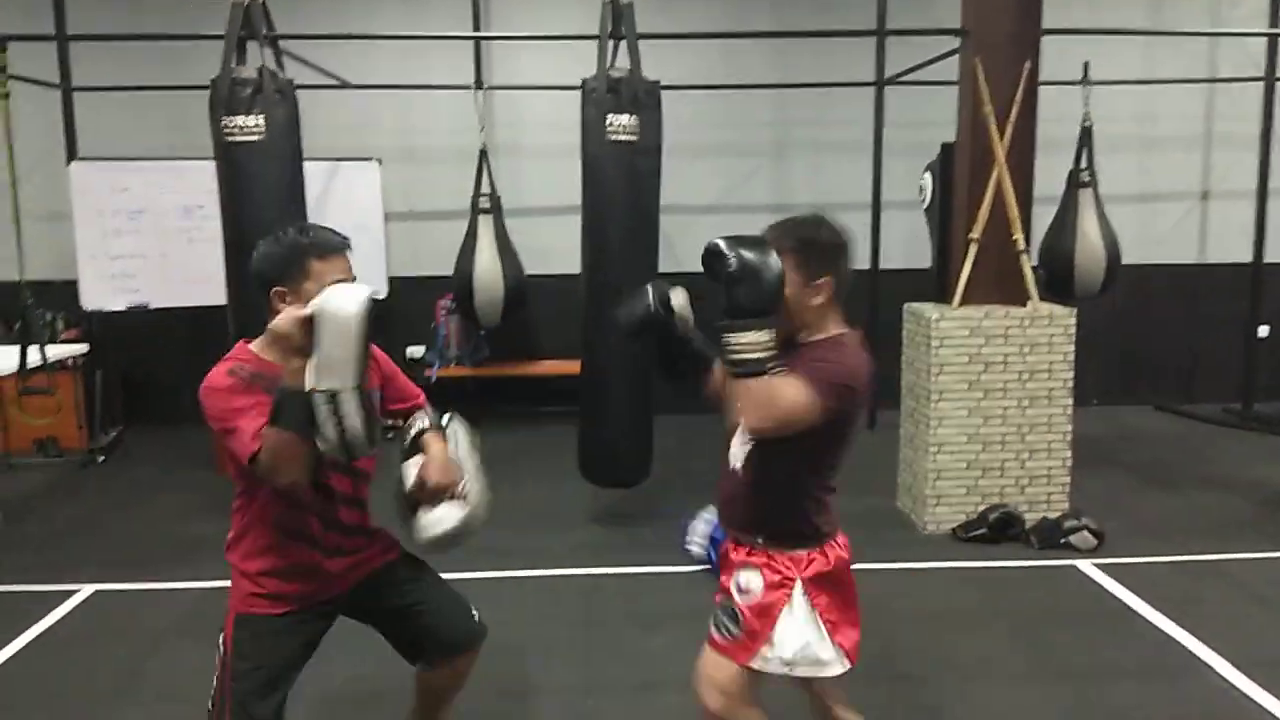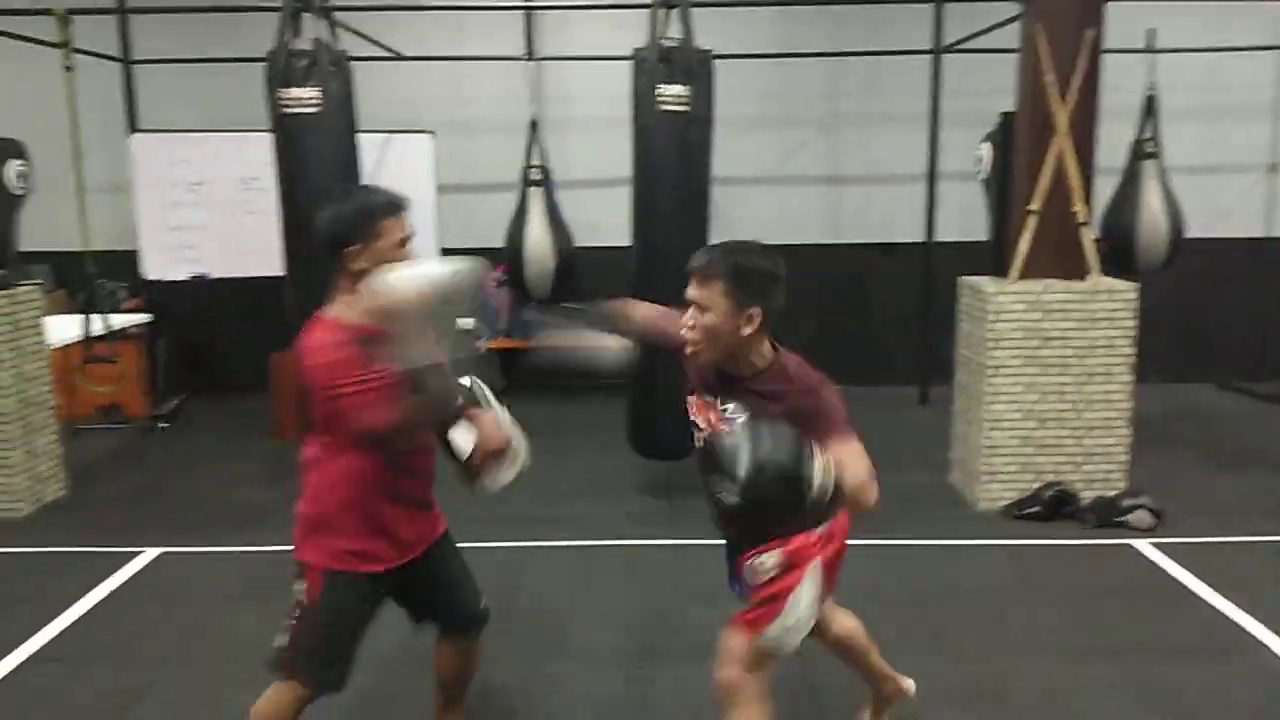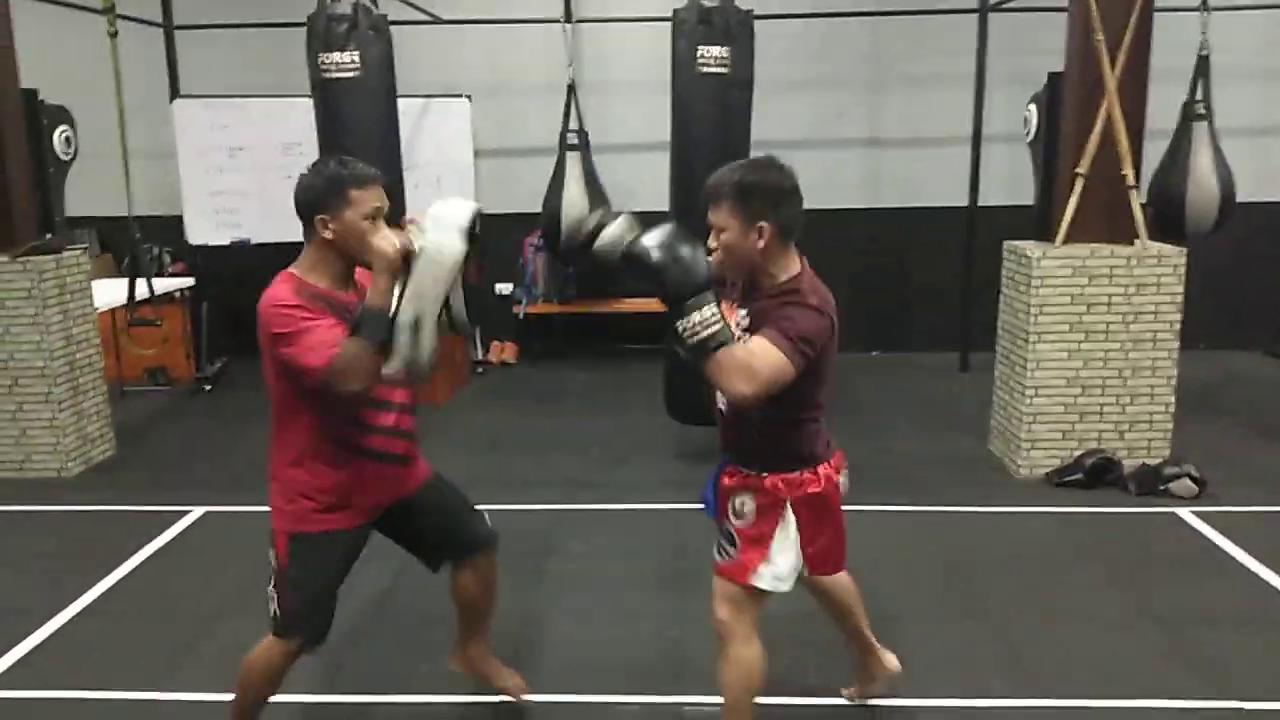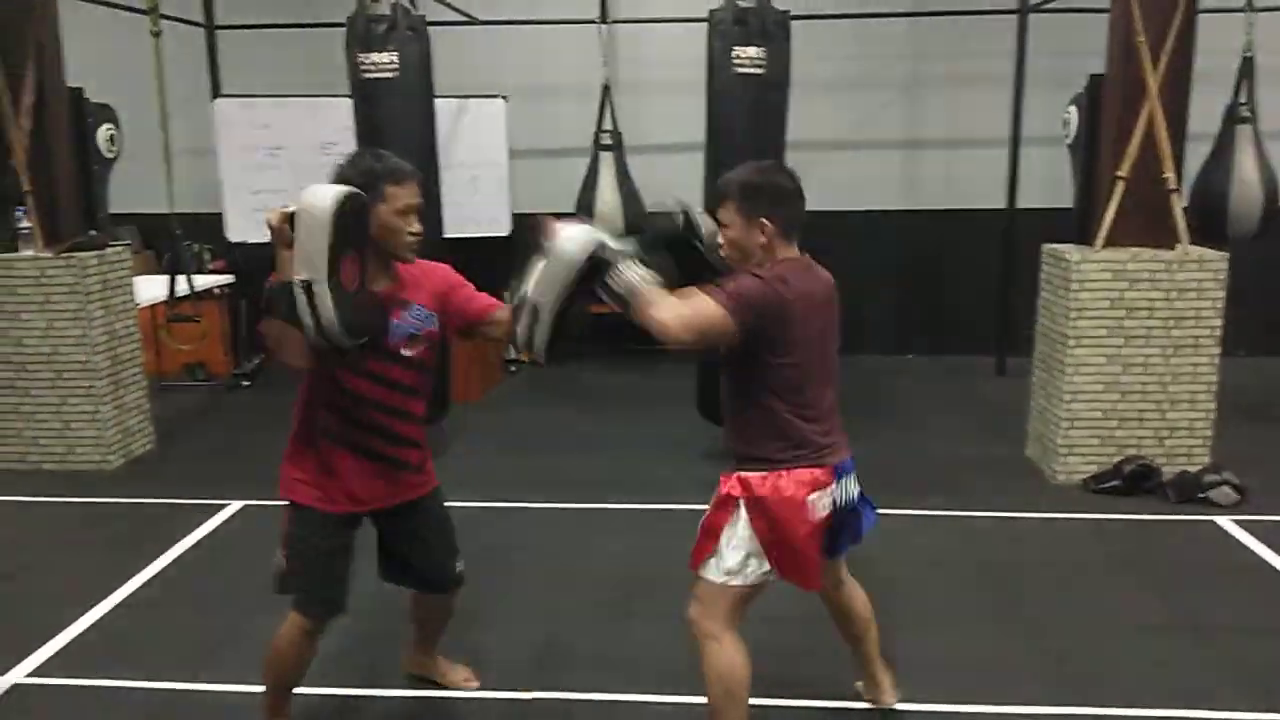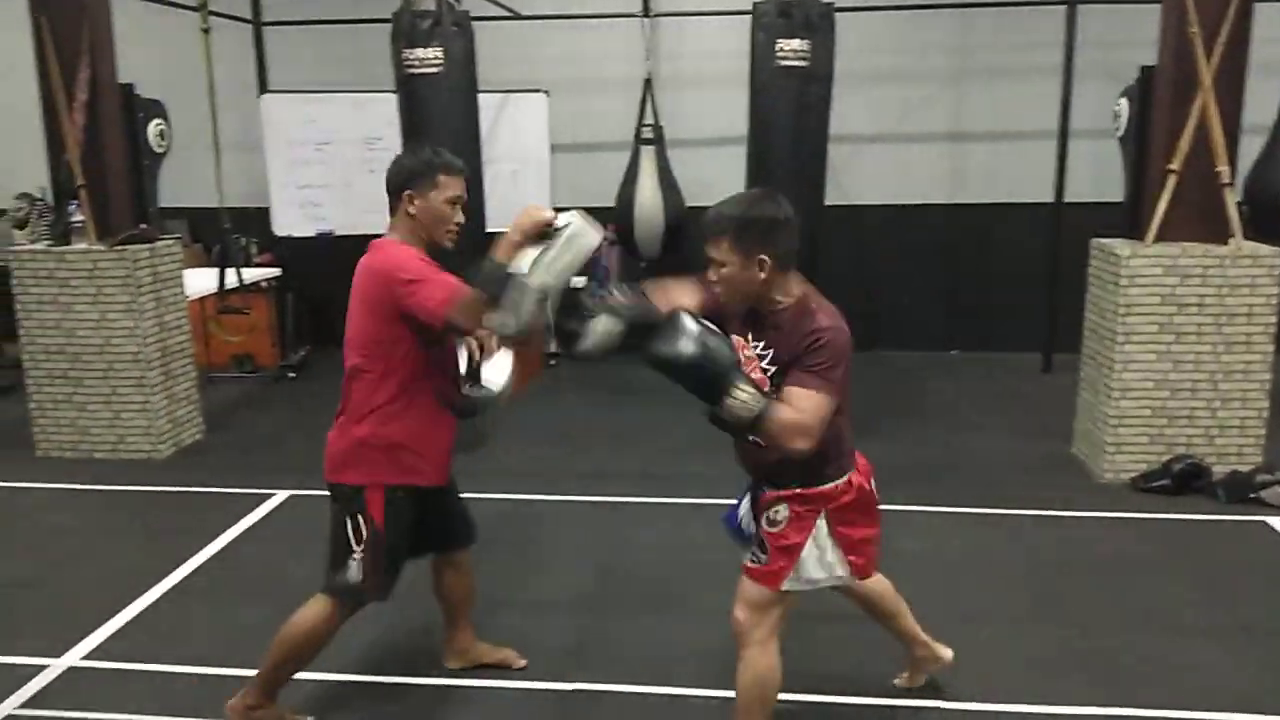
dt=0.3s
person 1, frame 1
left shoulder: (360, 355)
right shoulder: (229, 382)
left elbow: (415, 407)
right elbow: (286, 474)
left wrist: (436, 450)
right wrist: (294, 371)
left hip: (365, 555)
right hip: (275, 581)
left knee: (461, 638)
person 1, frame 2
left shoulder: (388, 322)
right shoulder: (328, 349)
right elbow: (405, 431)
left wrist: (479, 418)
left hip: (413, 522)
right hip: (344, 540)
left knee: (465, 622)
person 1, frame 3
left shoulder: (363, 281)
right shoulder: (284, 304)
right elbow: (353, 375)
left wrist: (406, 269)
right wrist: (384, 284)
left hip: (397, 473)
right hip: (320, 496)
left knee: (477, 544)
right knee: (292, 638)
left ankle: (473, 651)
person 1, frame 4
left shoulder: (433, 279)
left elbow: (504, 326)
right elbow: (294, 356)
right wrist: (289, 265)
left hip: (406, 471)
right hip: (325, 479)
left knee: (439, 579)
right knee: (312, 609)
left ankle: (423, 655)
person 1, frame 5
left shoulder: (408, 264)
right shoulder: (394, 264)
left elbow: (460, 325)
right elbow: (465, 311)
left wrist: (477, 336)
right wrist: (513, 240)
left hip: (418, 455)
right hip: (377, 463)
left knee: (454, 543)
right knee: (344, 597)
left ankle: (462, 644)
person 2, frame 1
left shoulder: (839, 365)
right shoulder: (789, 341)
left elbow: (760, 415)
right elbow: (731, 388)
left wrist: (750, 318)
right wrist: (682, 339)
left hip: (785, 558)
right hip: (747, 534)
right knee: (797, 648)
person 2, frame 2
left shoulder: (805, 389)
right shoulder: (708, 351)
left elbow: (862, 492)
right elbow: (647, 318)
left wrist: (799, 475)
left hip: (790, 543)
right hip: (750, 530)
left knee: (734, 677)
right knee: (815, 612)
person 2, frame 3
left shoulder: (805, 312)
right shoulder: (750, 269)
left elbow: (740, 381)
right elbow: (670, 268)
left wrist: (691, 296)
right wrist: (627, 239)
left hip: (787, 481)
right hip: (760, 467)
left knee: (731, 614)
right knee: (817, 568)
right ankle: (873, 659)
person 2, frame 4
left shoulder: (761, 289)
right shoulder: (817, 280)
left elbow: (672, 324)
left wrist: (619, 264)
left hip: (772, 482)
right hip: (826, 469)
left knee: (710, 618)
right knee: (829, 573)
person 2, frame 5
left shoulder: (821, 332)
right shoulder: (746, 298)
left elbow: (797, 436)
right elbow: (679, 295)
left wrist: (721, 381)
right wrist: (630, 302)
left hip: (815, 493)
right hip: (784, 483)
left knee: (752, 620)
right knee: (847, 572)
right ankle: (925, 650)
